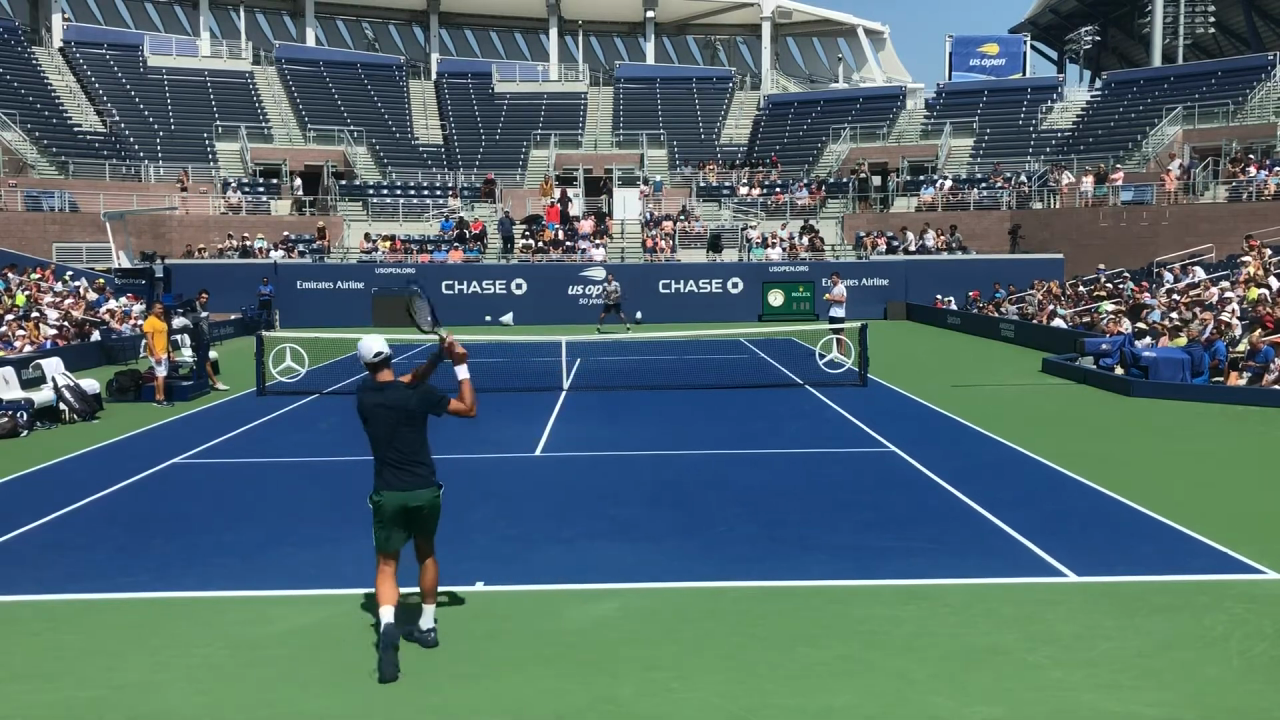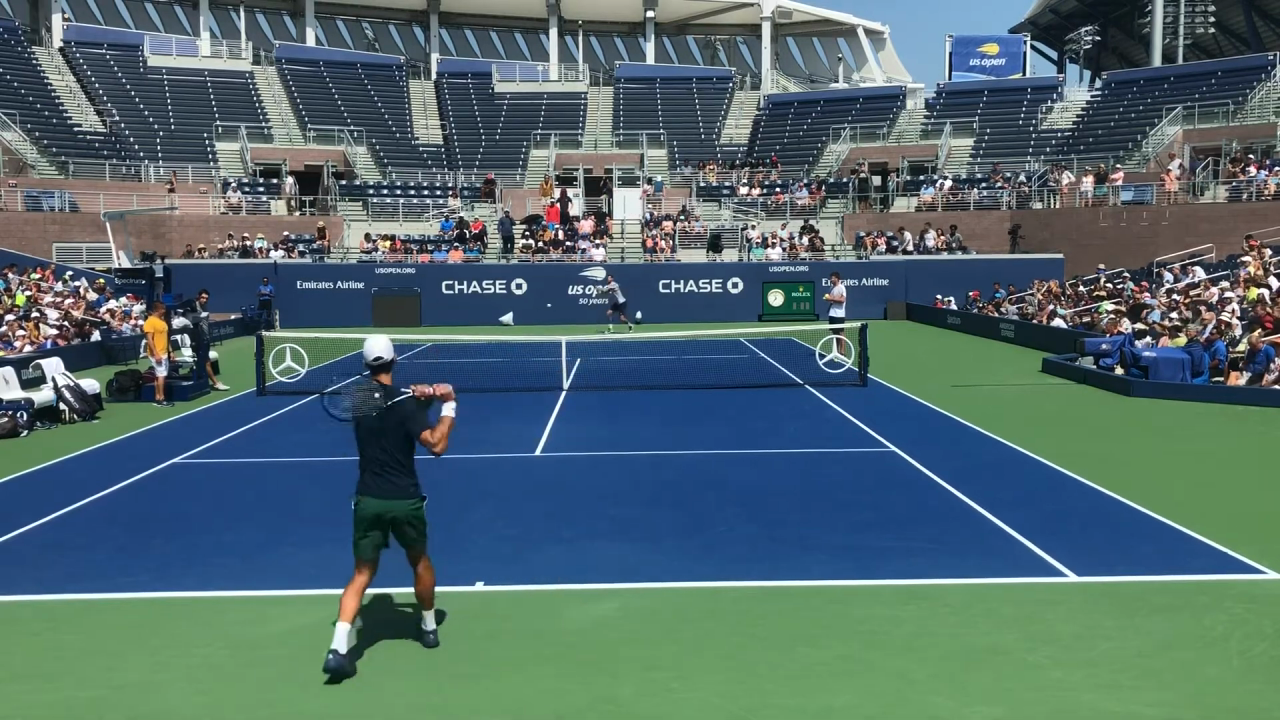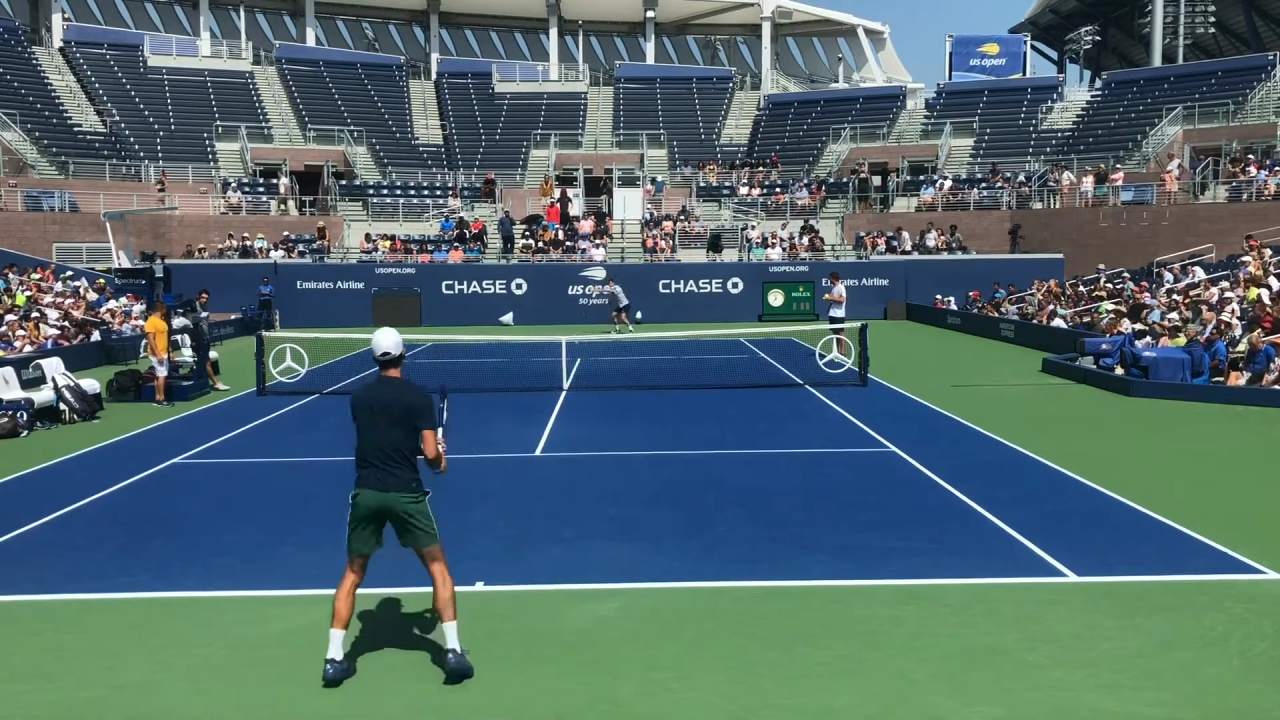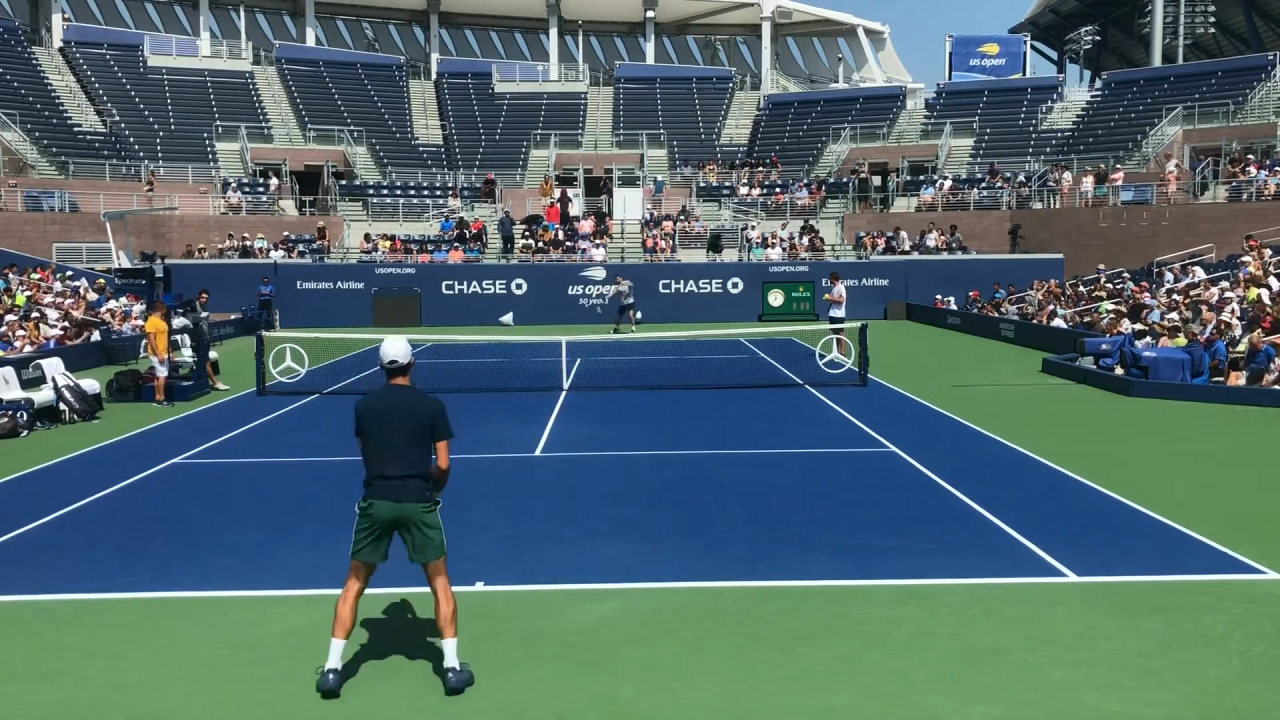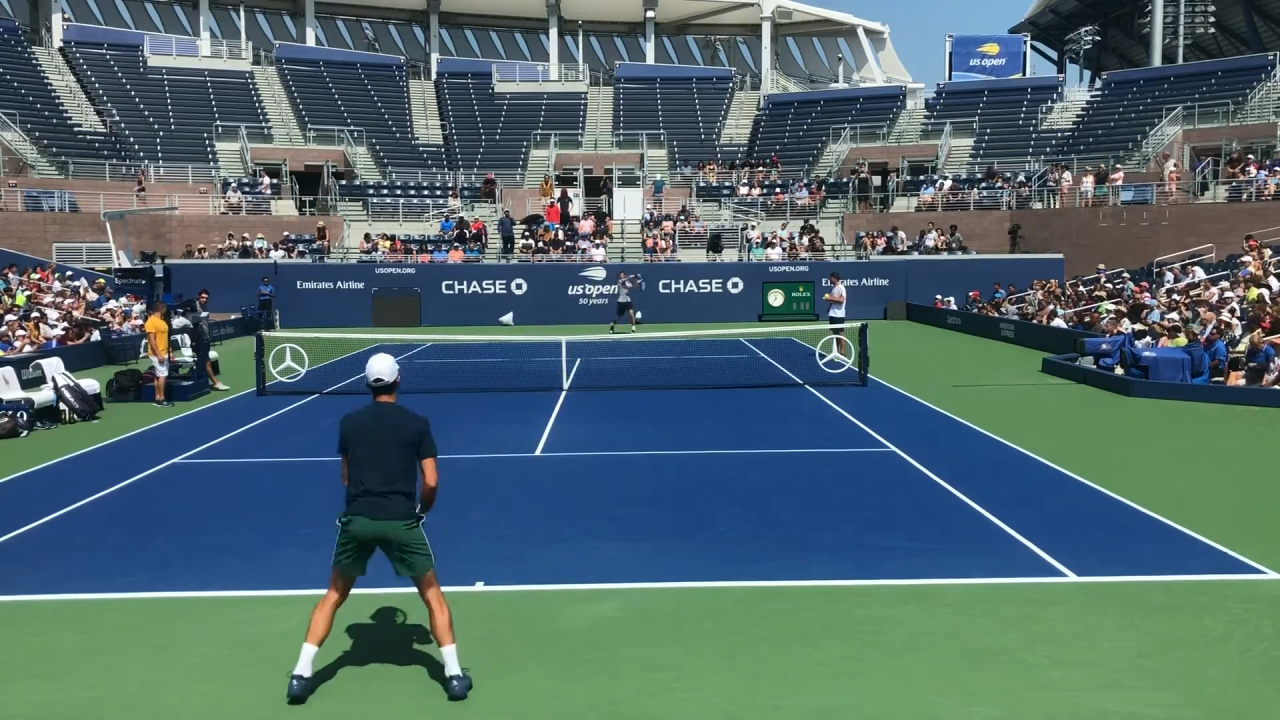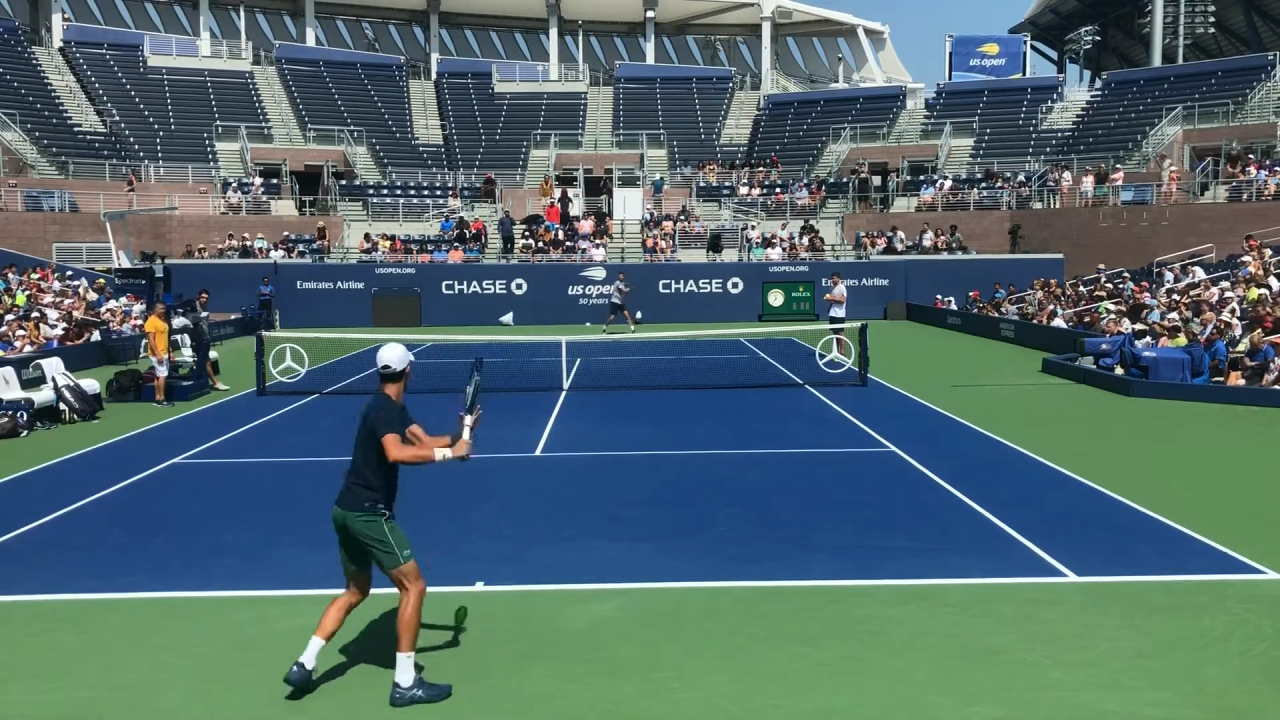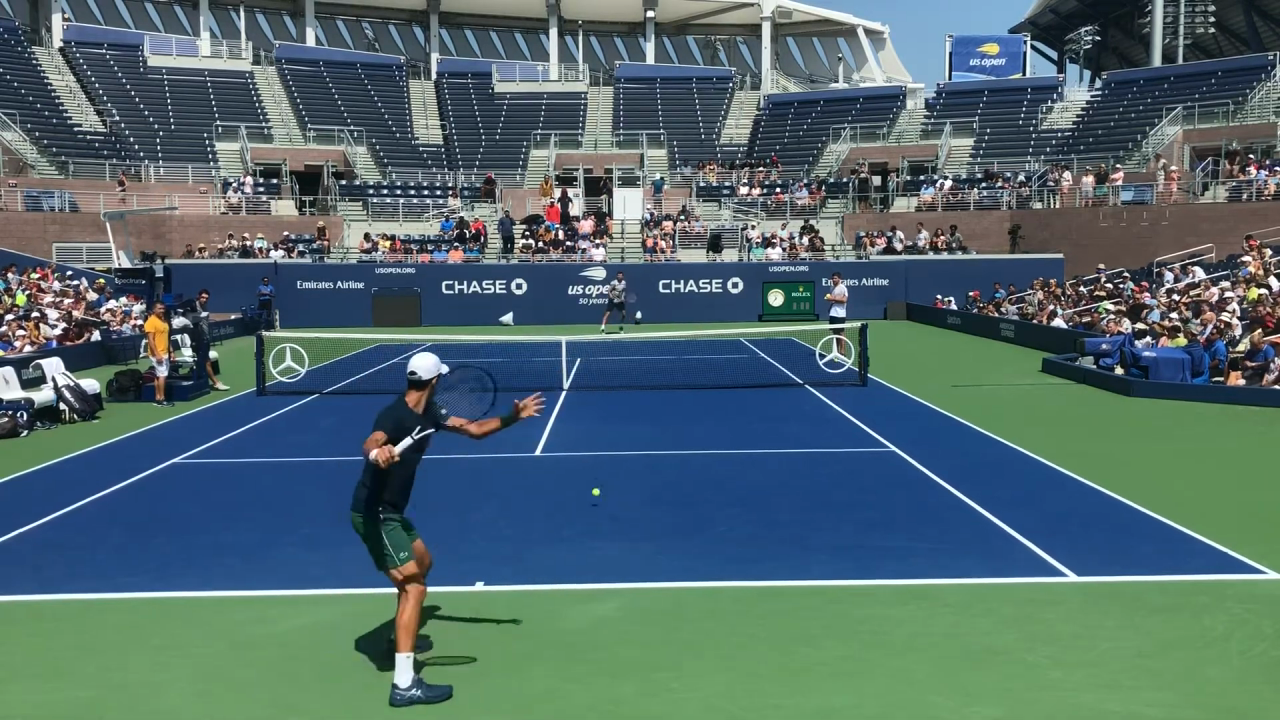
dt=0.3s
person 1, frame 1
left shoulder: (364, 394)
right shoulder: (420, 395)
right elbow: (469, 409)
left wrist: (439, 356)
right wrist: (461, 366)
left hip: (387, 494)
right hip: (425, 491)
left knee: (386, 567)
right knee: (426, 555)
left ankle: (388, 624)
right ankle: (427, 627)
person 1, frame 2
right shoulder: (405, 406)
right elbow: (437, 447)
left wrist: (417, 395)
right wrist: (449, 407)
left hip: (368, 500)
right hip: (405, 500)
left knee: (362, 576)
right knee: (420, 560)
left ankle: (338, 650)
right ankle: (429, 627)
person 1, frame 3
left shoulder: (359, 396)
right shoulder: (419, 397)
right elbow: (431, 451)
right wrist: (440, 456)
left hip: (366, 493)
right hip: (406, 494)
left knee: (352, 575)
right knee: (438, 568)
left ankle: (334, 660)
right ankle: (452, 652)
person 1, frame 4
left shoulder: (364, 406)
right shoulder: (433, 406)
left elbow: (367, 458)
right elbow: (443, 465)
left hip: (375, 503)
right hip: (419, 504)
left knee: (354, 585)
right knee: (440, 583)
left ankle: (332, 669)
right ankle: (452, 667)
person 1, frame 5
left shoulder: (349, 423)
right shoulder: (416, 423)
left elbow: (347, 479)
right elbow: (430, 482)
right wrist: (420, 508)
left hip: (356, 519)
right hip: (398, 520)
left knee: (334, 594)
right knee: (432, 594)
left ankle: (301, 675)
right ankle: (454, 675)
person 1, frame 6
left shoulder: (385, 407)
right shoulder: (388, 410)
left elbow: (425, 443)
right elbow: (395, 454)
left wrist: (459, 436)
right wrist: (447, 454)
left hip: (348, 510)
right hip: (368, 513)
left knee: (355, 592)
right knee: (414, 587)
left ankle: (305, 666)
right ankle: (405, 683)
person 1, frame 7
left shoulder: (428, 413)
right shoulder: (393, 415)
left elbow: (476, 429)
right elbow: (369, 445)
left wrist: (513, 417)
right wrist: (379, 453)
left hip: (388, 512)
right hip: (372, 513)
left knee: (422, 562)
right knee: (413, 587)
left ankle: (406, 635)
right ankle: (405, 684)
